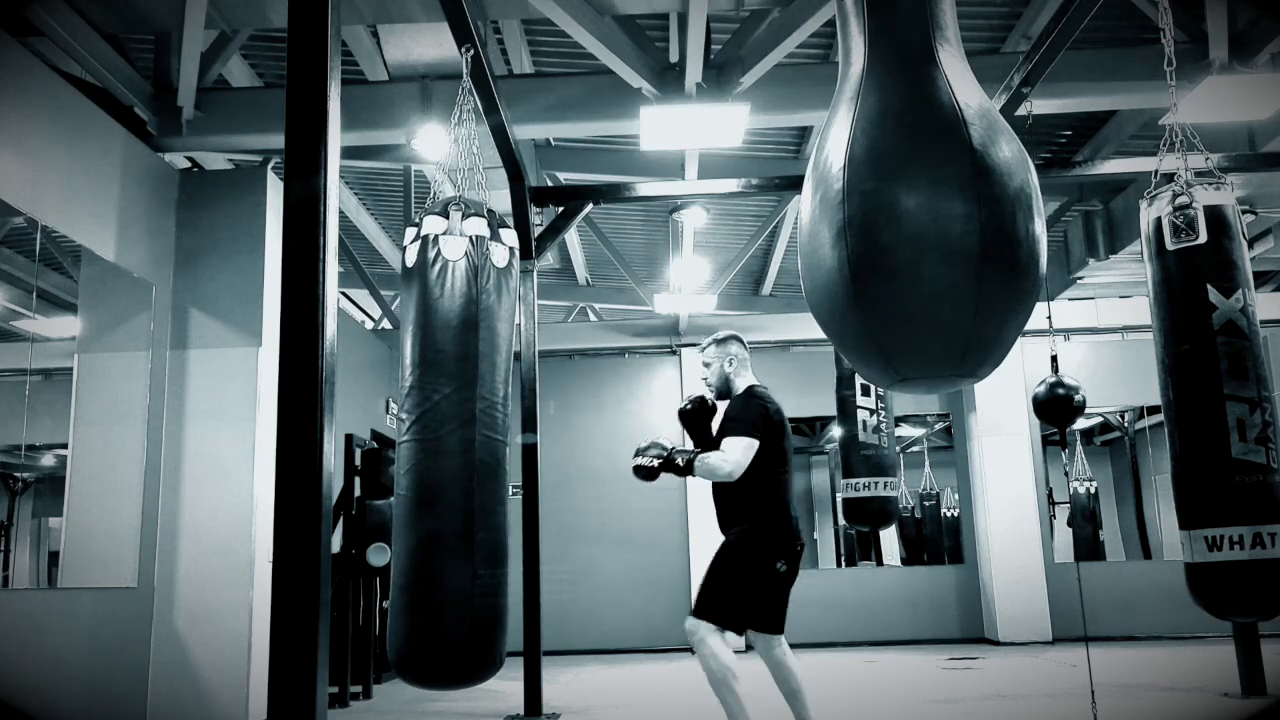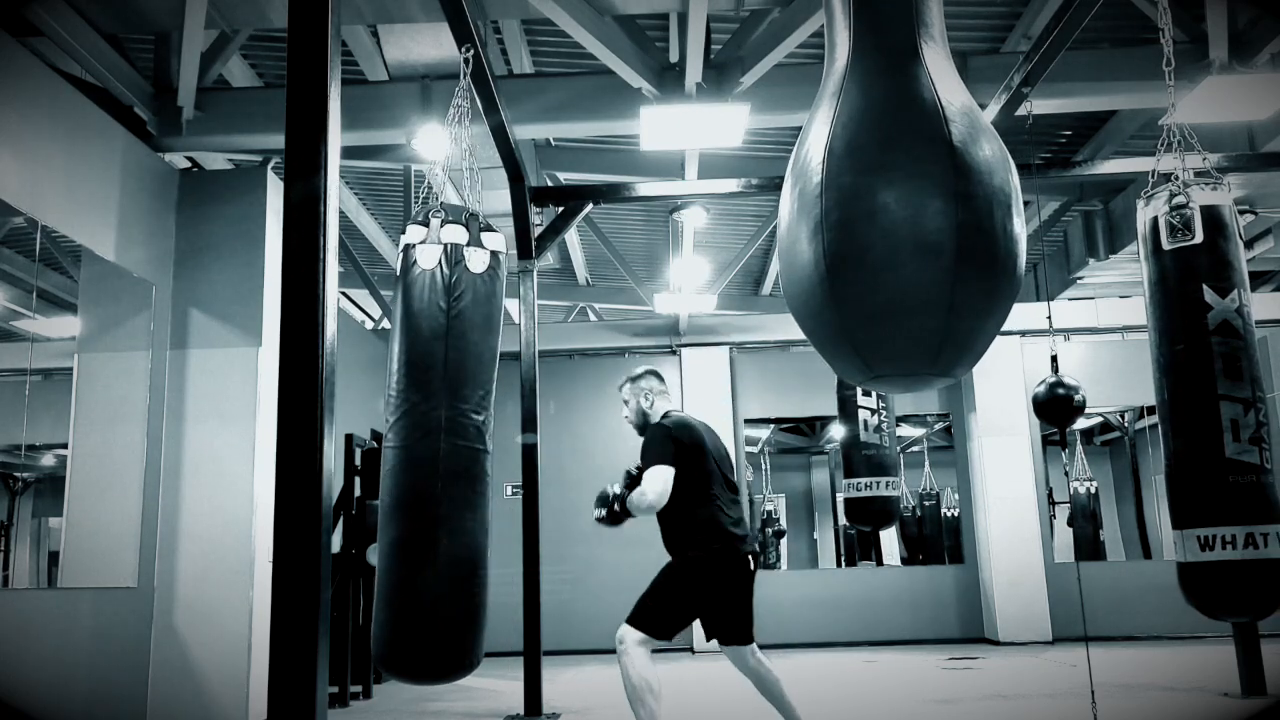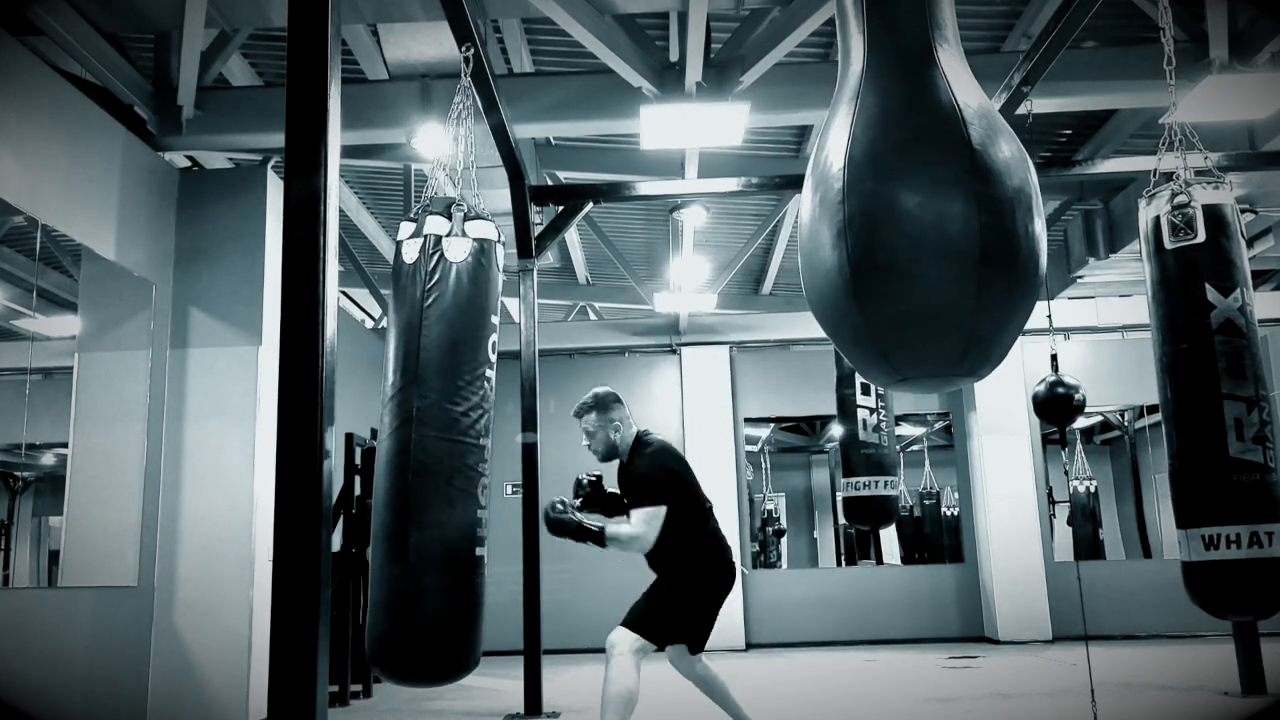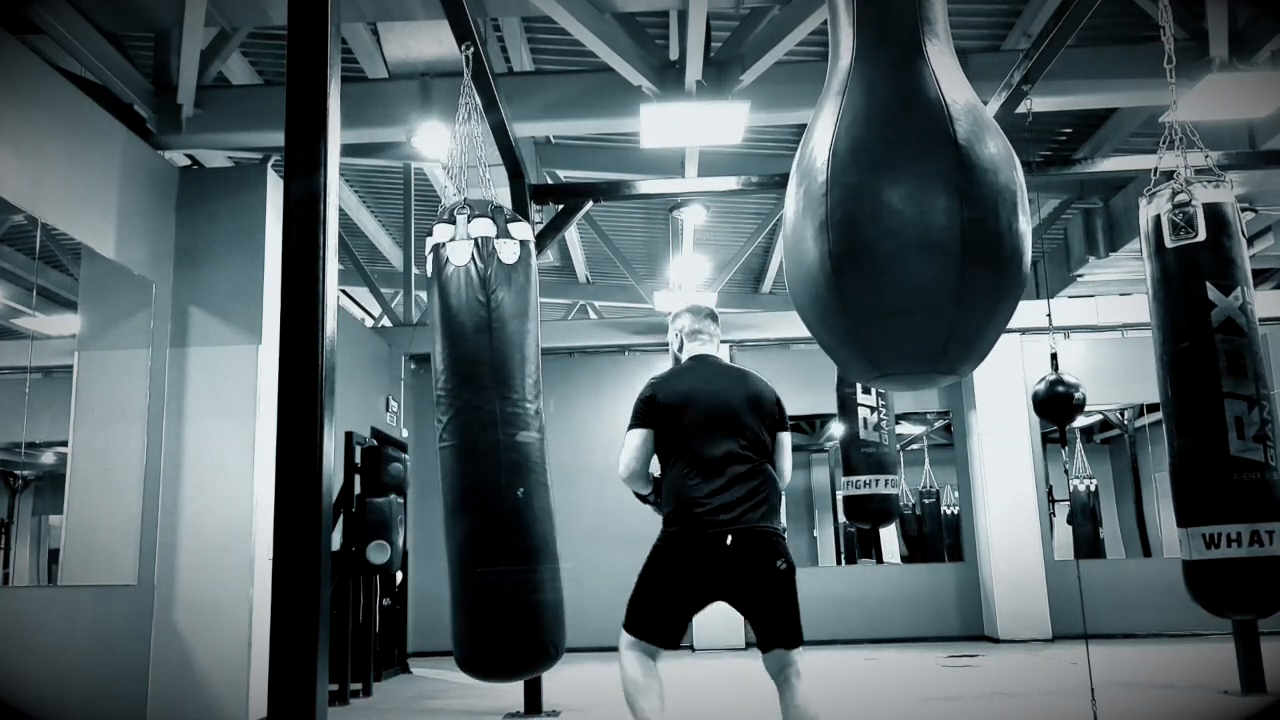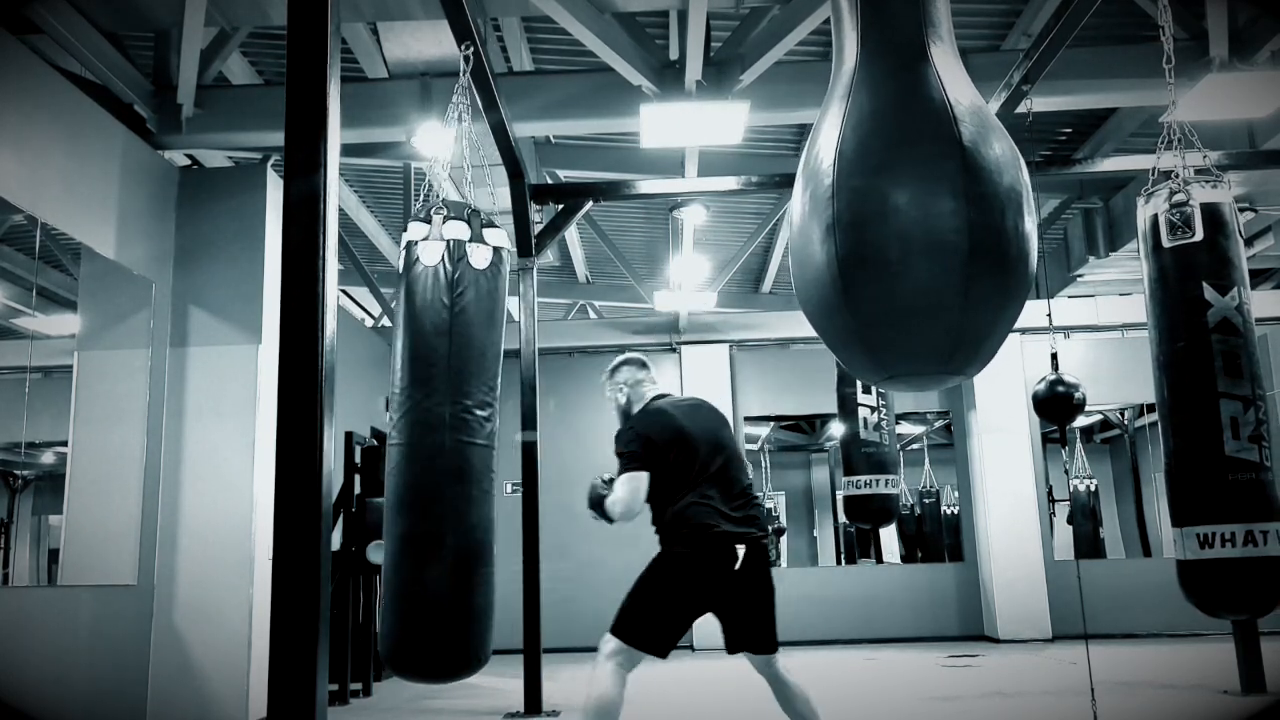
dt=1s
person 1, frame 1
left shoulder: (750, 404)
right shoulder: (756, 404)
left elbow: (728, 467)
right elbow: (728, 463)
left wrist: (674, 458)
right wrist: (701, 435)
left hip: (756, 537)
right hip: (780, 541)
left knee: (704, 630)
right knee: (768, 641)
person 1, frame 2
left shoulder: (663, 430)
right shoulder: (699, 432)
left elbow: (654, 498)
left wrist: (619, 504)
left hip: (705, 557)
right hip: (736, 555)
left knee: (631, 641)
right knee: (741, 651)
person 1, frame 3
left shoulder: (651, 460)
right shoulder: (635, 455)
left elbow: (640, 536)
right elbow: (640, 512)
left wrist: (580, 526)
right wrist: (601, 498)
left hip: (700, 572)
right hip: (694, 571)
left knee: (623, 646)
right knee: (684, 659)
person 1, frame 4
left shoulder: (659, 390)
right shoulder: (761, 389)
left elbow: (629, 472)
right elbow: (782, 474)
left wrist: (653, 489)
left hip: (688, 540)
right hip: (762, 542)
left knee: (637, 648)
right knee: (787, 670)
person 1, frame 5
left shoulder: (638, 427)
right shoulder: (707, 411)
left elbow: (627, 507)
left wrist: (602, 500)
left hip: (692, 556)
right hip: (750, 553)
left knee: (613, 658)
right knee: (767, 661)
